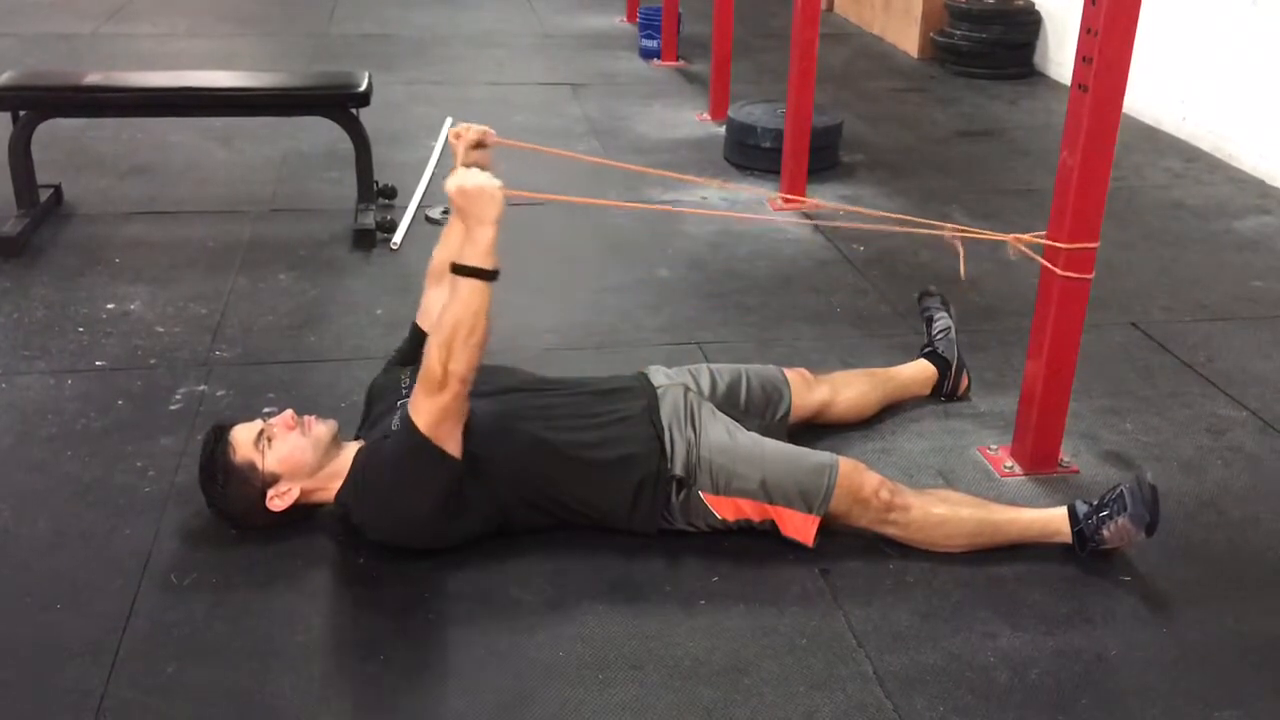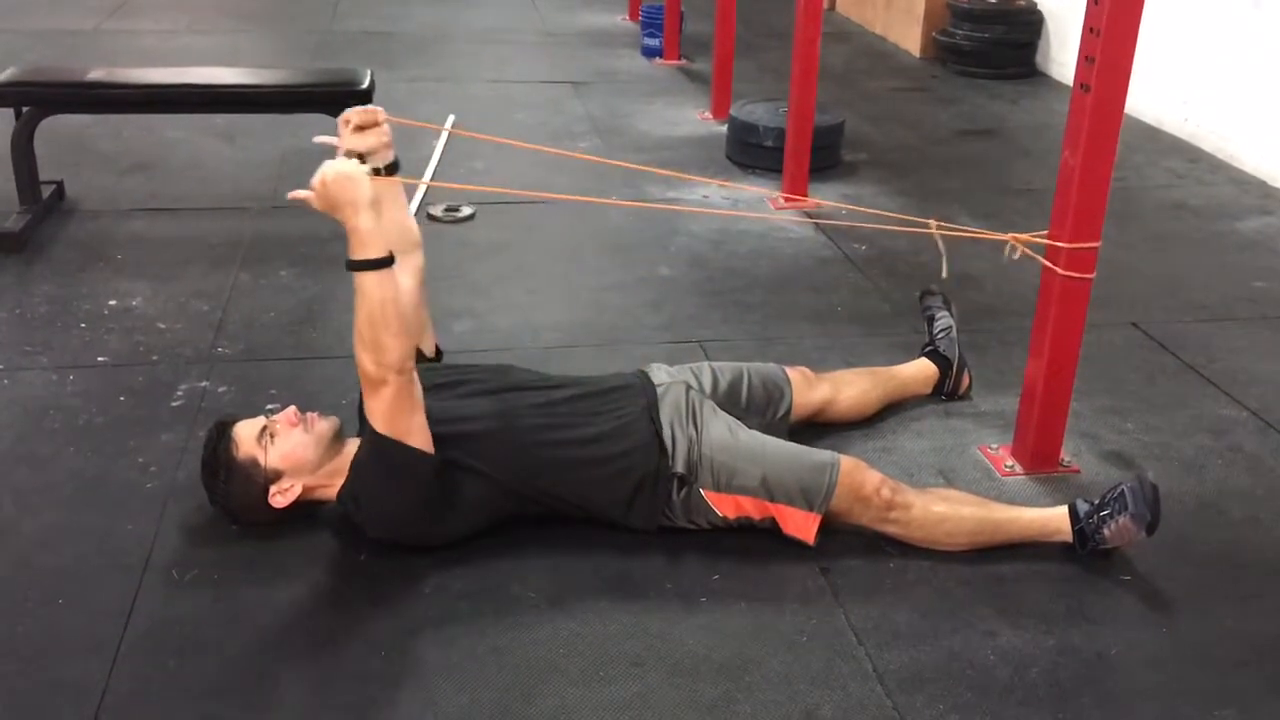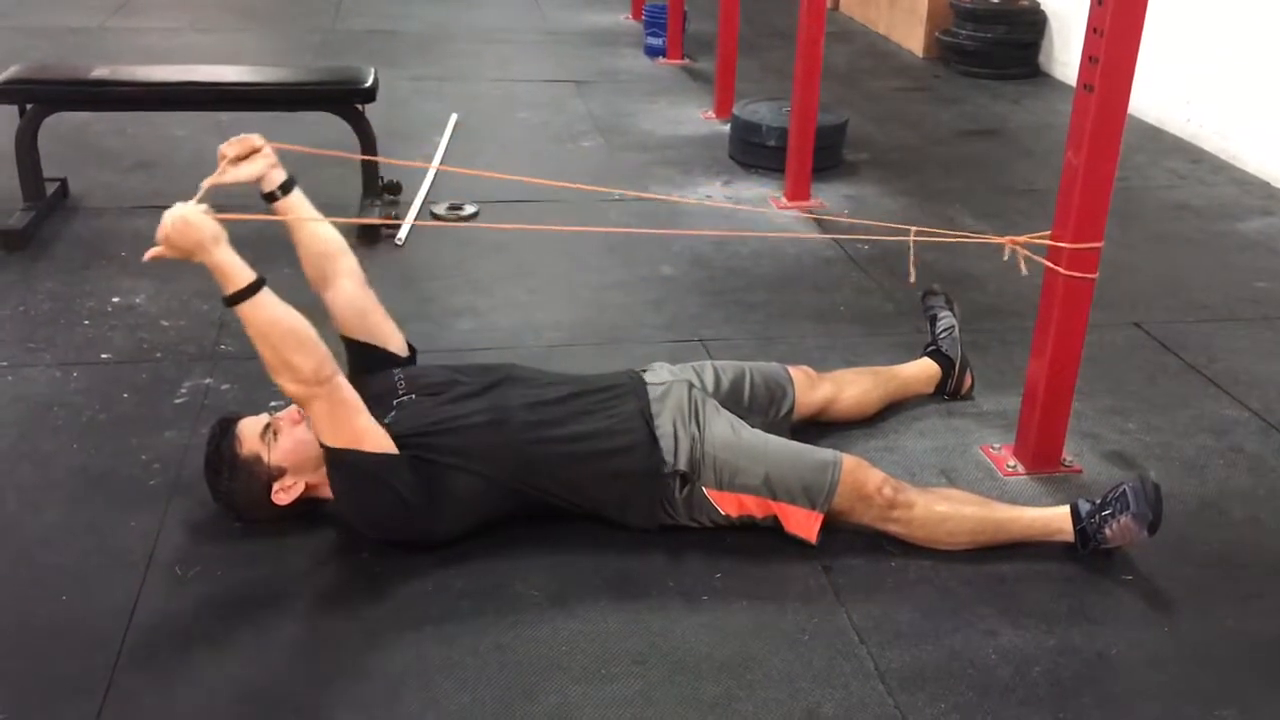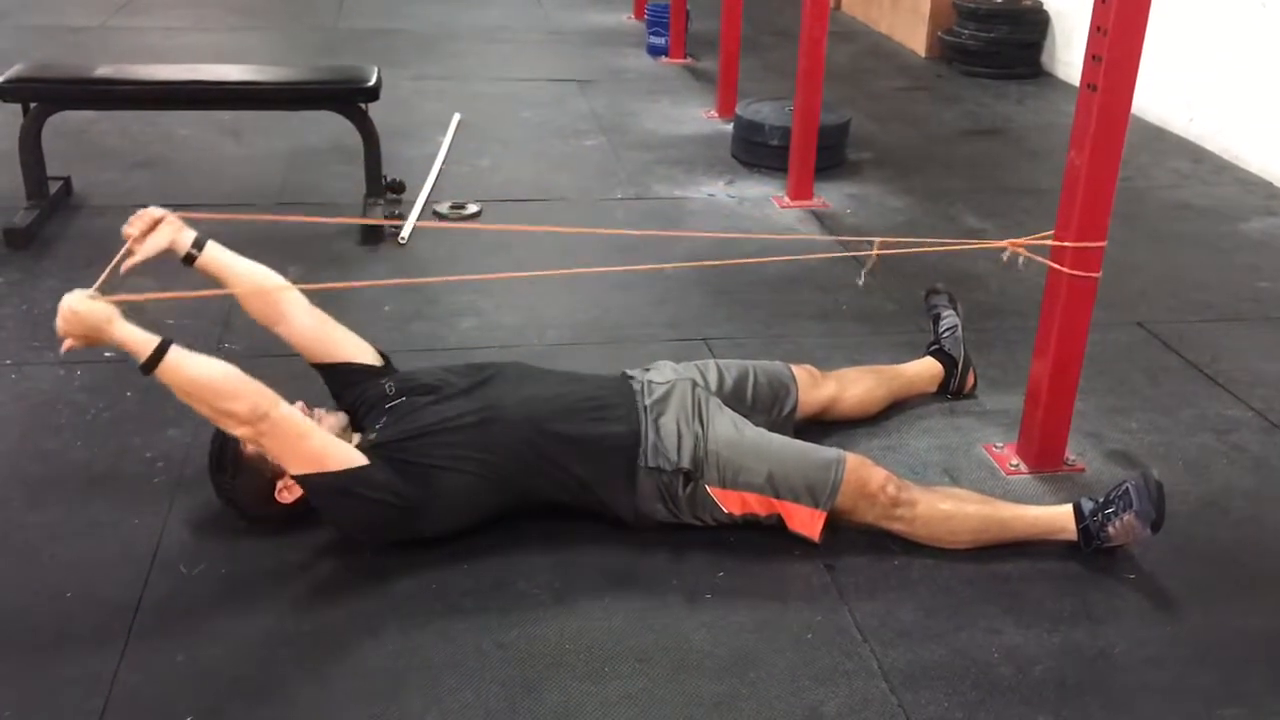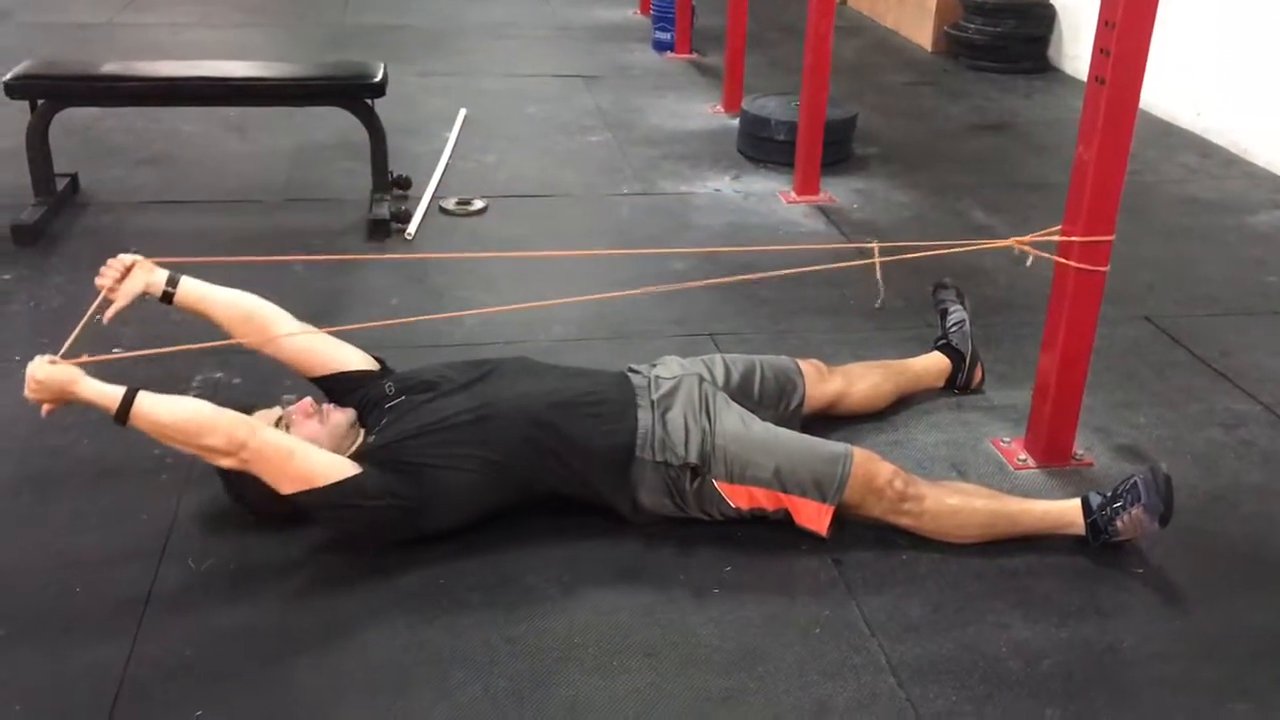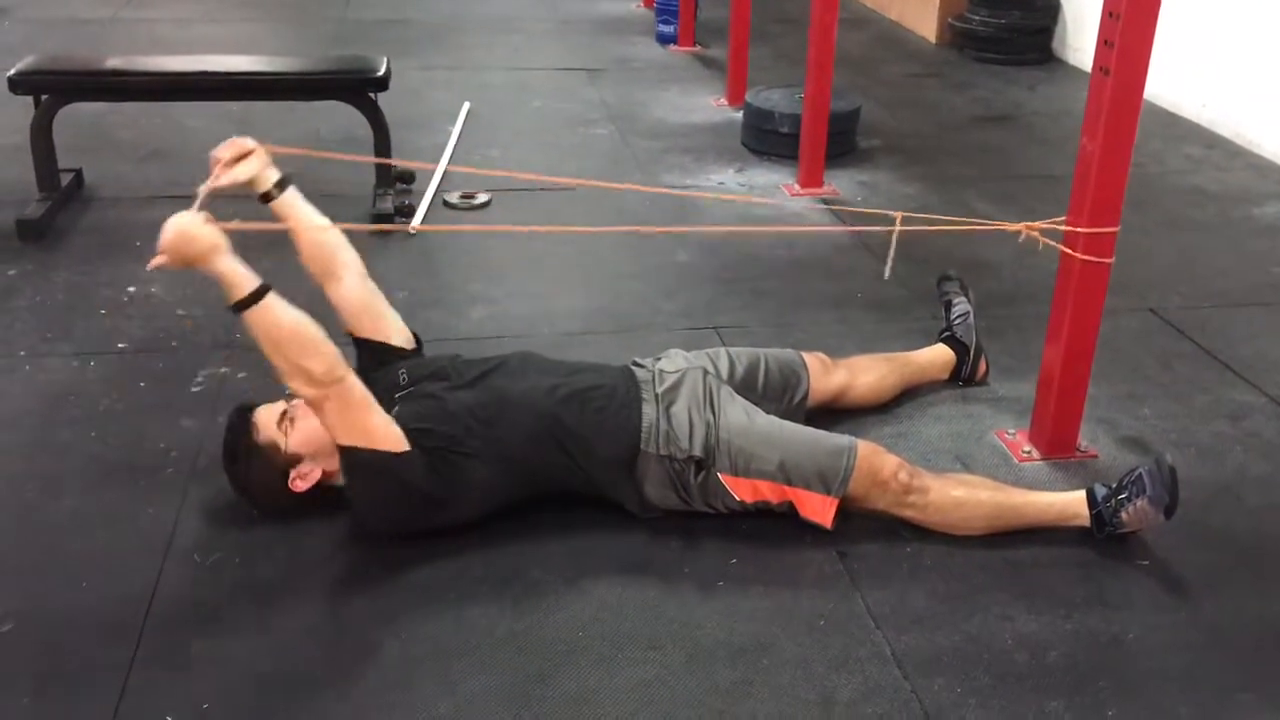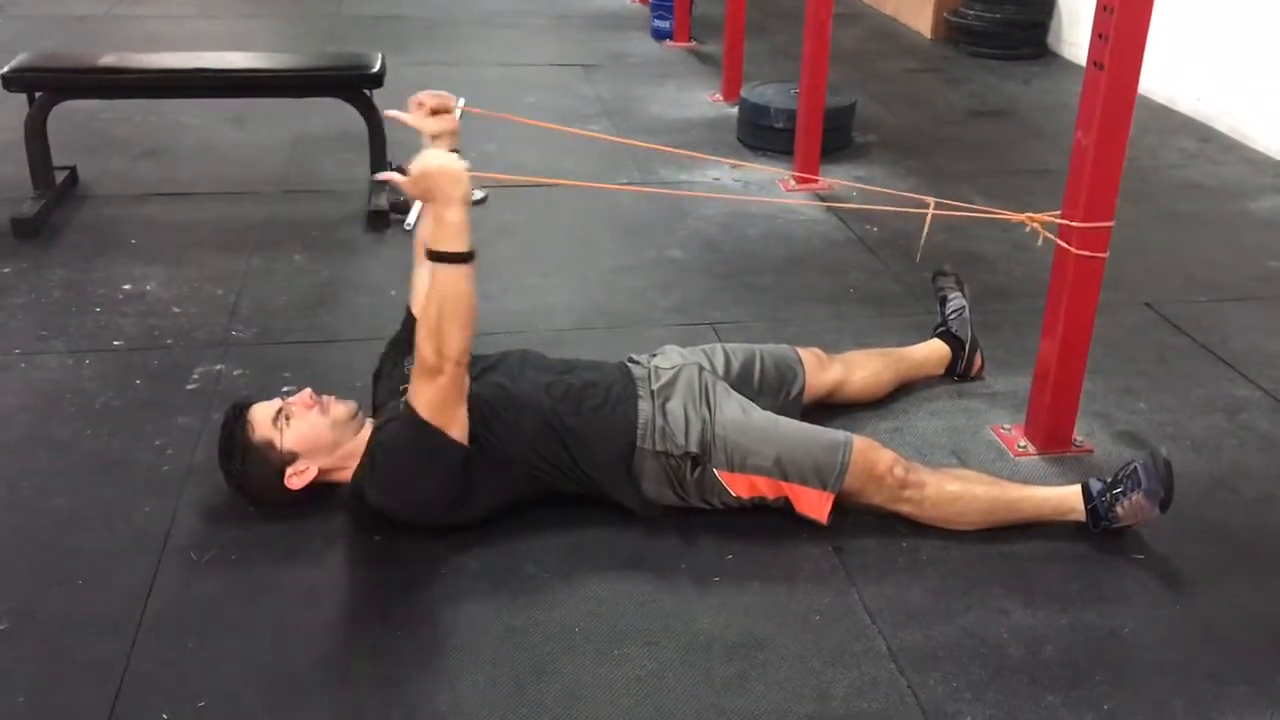
dt=0.4s
person 1, frame 1
left shoulder: (383, 402)
right shoulder: (389, 501)
left elbow: (443, 296)
right elbow: (450, 391)
left wrist: (466, 193)
right wrist: (481, 232)
left hip: (646, 396)
right hip: (668, 470)
left knee: (807, 388)
right knee: (875, 499)
left ankle: (934, 370)
right ankle: (1071, 526)
person 1, frame 2
left shoulder: (374, 422)
right shoulder: (388, 504)
left elbow: (404, 277)
right elbow: (389, 369)
left wrist: (378, 169)
right wrist: (358, 219)
left hip: (648, 395)
right hip: (665, 468)
left knee: (810, 388)
right knee: (876, 500)
left ankle: (935, 371)
right ankle: (1073, 524)
person 1, frame 3
left shoulder: (386, 396)
right shoulder: (383, 502)
left elbow: (344, 286)
right elbow: (315, 380)
left wrist: (277, 185)
right wrist: (220, 258)
left hip: (646, 393)
right hip: (664, 463)
left knee: (812, 386)
right knee: (878, 497)
left ankle: (936, 370)
right ankle: (1074, 525)
person 1, frame 4
left shoulder: (376, 407)
right shoulder: (375, 500)
left elbow: (292, 312)
right elbow: (259, 405)
left wrist: (189, 242)
right wrist: (123, 332)
left hip: (645, 395)
right hip: (658, 464)
left knee: (815, 387)
right knee: (879, 496)
left ankle: (939, 371)
right ankle: (1077, 525)
person 1, frame 5
left shoulder: (381, 399)
right shoulder: (390, 495)
left elbow: (281, 328)
right elbow: (236, 447)
left wrist: (163, 282)
right wrist: (88, 390)
left hip: (649, 390)
right hip: (664, 457)
left knee: (817, 382)
right knee: (888, 491)
left ankle: (946, 364)
right ankle: (1085, 520)
person 1, frame 6
left shoulder: (401, 390)
right shoulder: (397, 499)
left elbow: (346, 277)
right elbow: (327, 377)
left wrist: (271, 183)
right wrist: (225, 268)
left hip: (653, 382)
right hip: (669, 450)
left knee: (825, 374)
right knee: (891, 483)
left ankle: (949, 356)
right ankle: (1091, 510)
person 1, frame 7
left shoulder: (385, 394)
right shoulder: (405, 481)
left elbow: (432, 323)
right elbow: (444, 364)
left wrist: (436, 151)
right wrist: (444, 209)
left hip: (651, 378)
right hip: (667, 447)
left knee: (824, 369)
right knee: (892, 480)
left ankle: (948, 351)
right ankle: (1090, 503)
